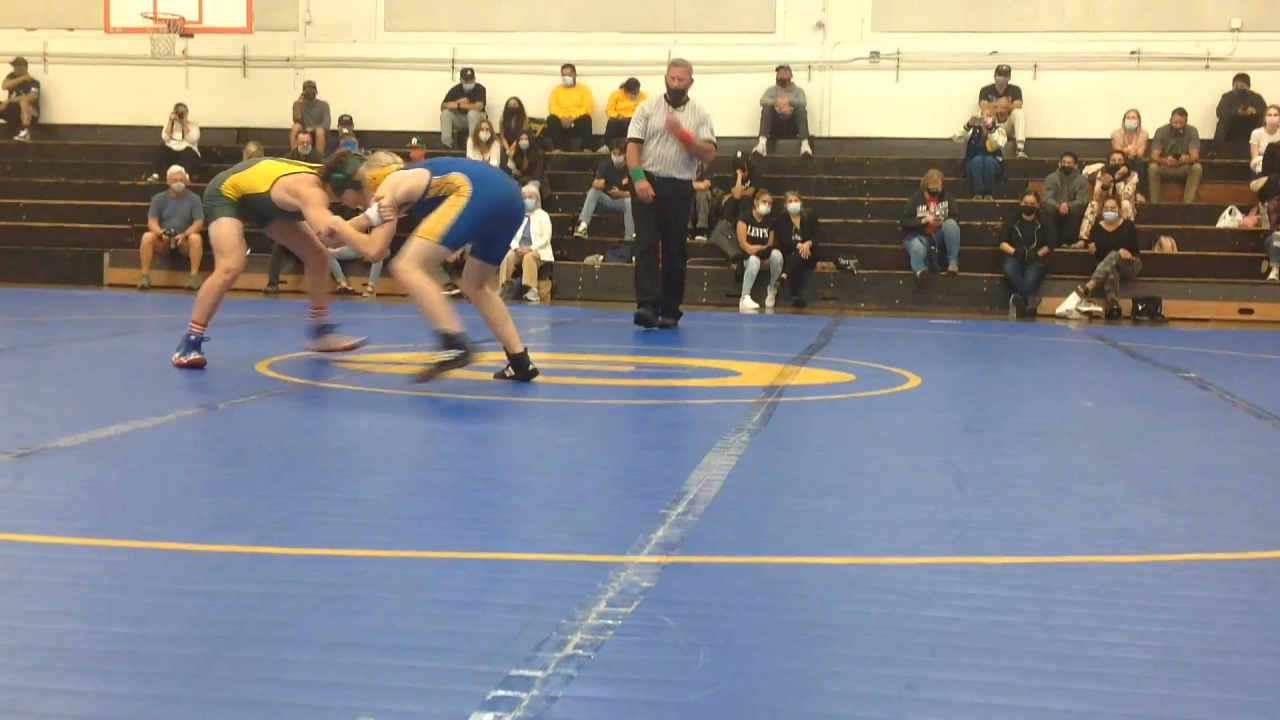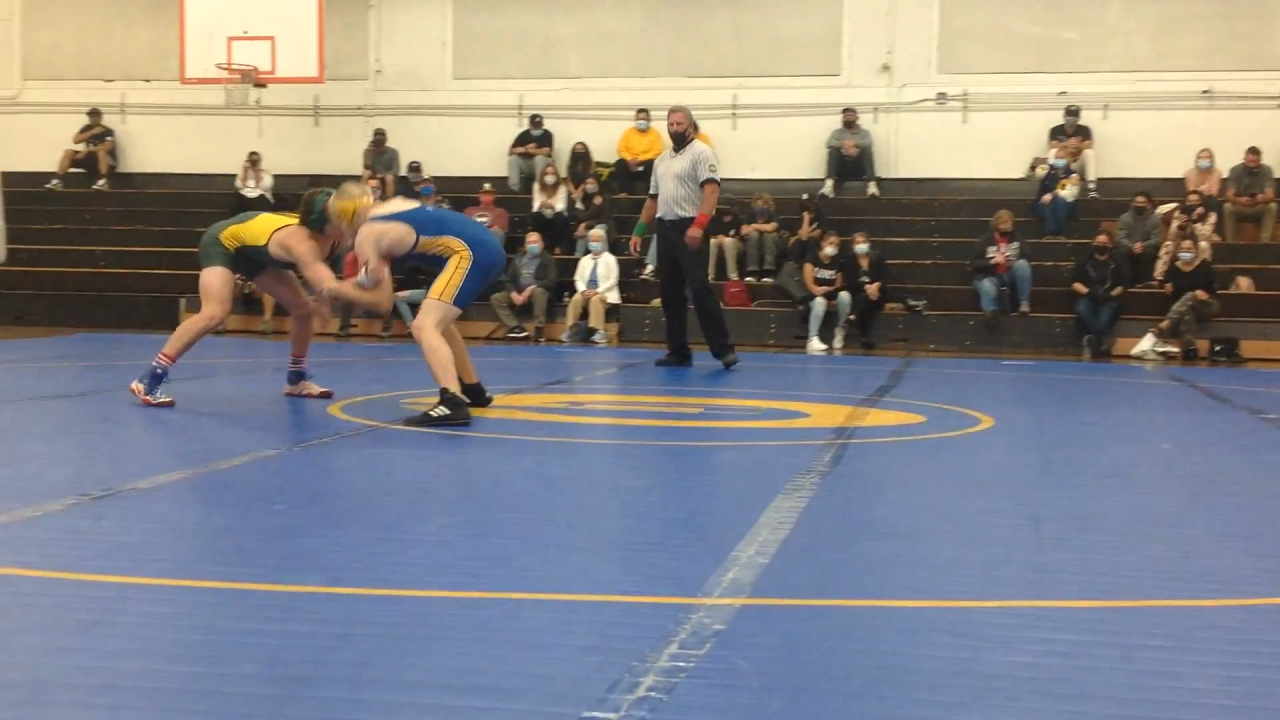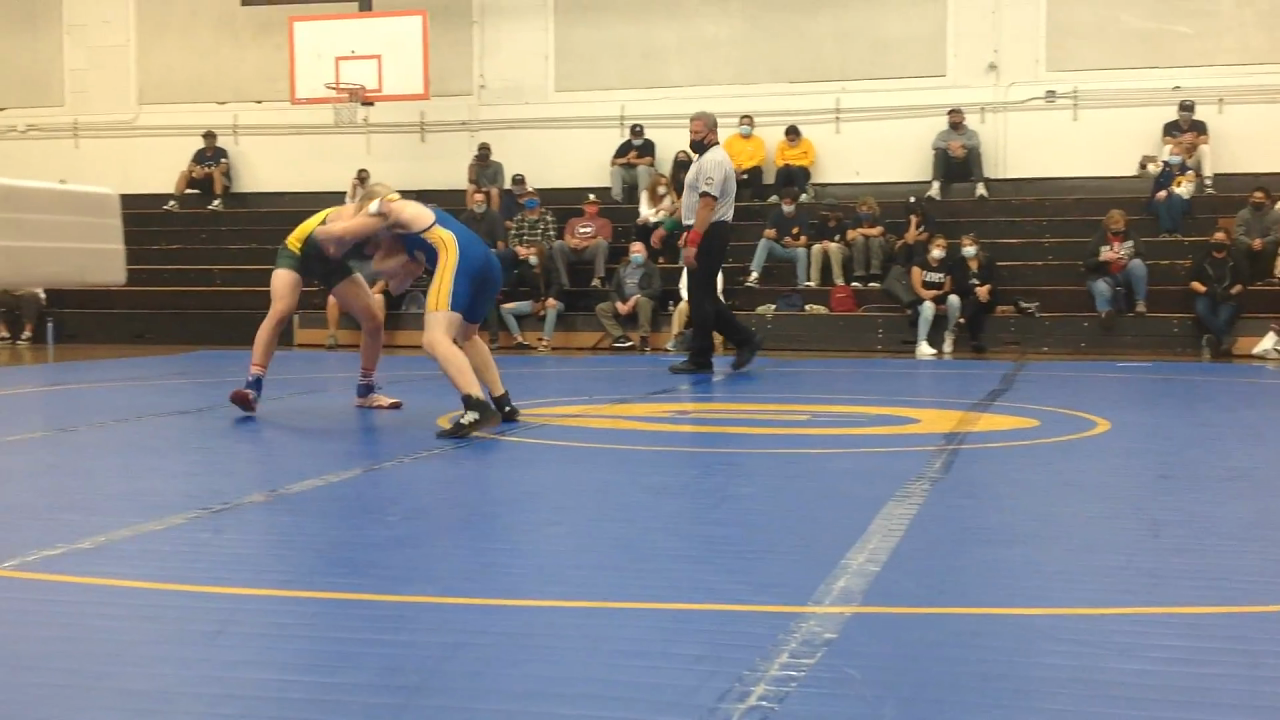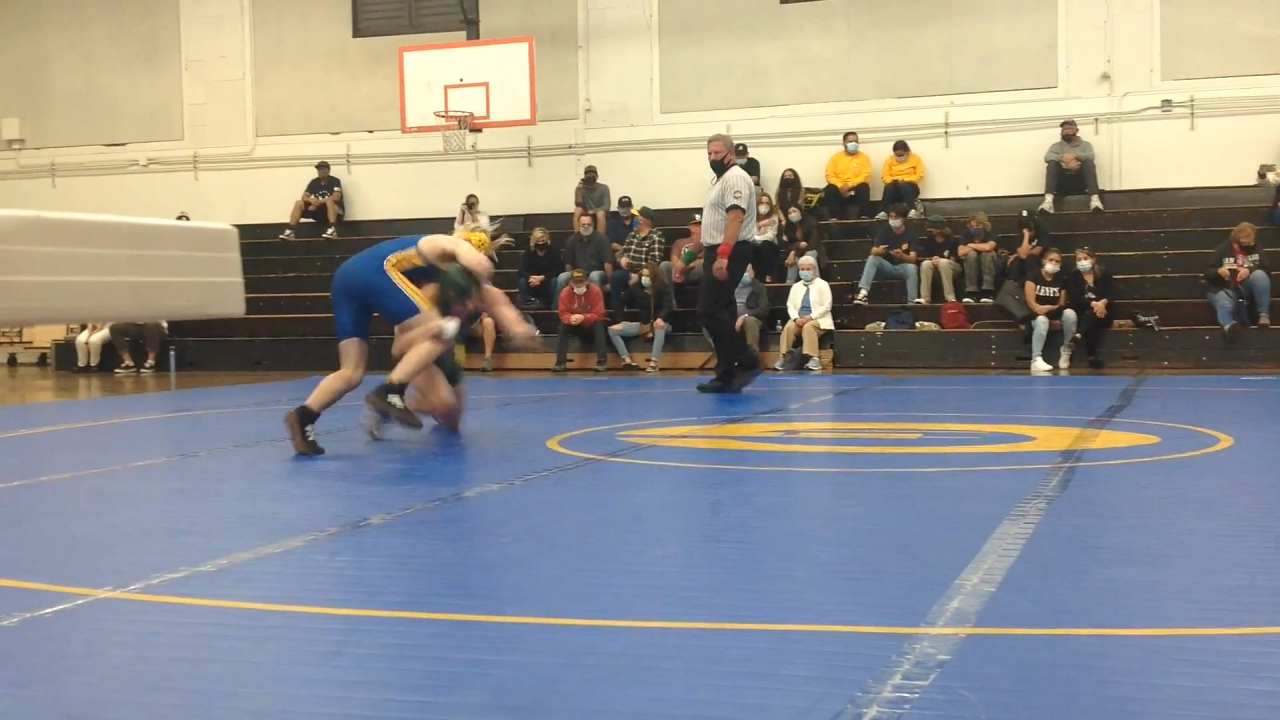
dt=1s
person 1, frame 1
left shoulder: (700, 115)
right shoulder: (647, 108)
left elbow: (709, 152)
right elbow: (633, 146)
left wrist: (681, 132)
right wrist: (638, 178)
left hip: (679, 189)
right hip: (647, 186)
left knee: (675, 251)
right knee: (646, 245)
left ankle: (669, 311)
right ankle: (648, 305)
person 1, frame 2
left shoulder: (701, 153)
right shoulder: (661, 160)
left elbow: (711, 191)
right elbow: (653, 199)
left wrist: (699, 225)
right wrist: (639, 231)
left hip: (692, 231)
right hip: (666, 230)
left knee: (700, 288)
right knee: (670, 292)
left ankle: (724, 348)
right ankle: (678, 351)
person 1, frame 3
left shoulder: (712, 160)
right shoulder: (704, 159)
left elbow: (707, 205)
left wrist: (692, 243)
right wrist: (686, 235)
left hip: (708, 236)
right hip: (706, 234)
left knee: (700, 298)
right knee: (705, 297)
left ankle: (699, 359)
right ankle: (745, 340)
person 1, frame 4
left shoulder: (736, 178)
right shoulder: (718, 183)
left elbow: (736, 218)
right elbow: (706, 227)
left wrist: (723, 255)
right wrist: (685, 258)
left hip: (731, 254)
right hip: (719, 254)
left knee: (709, 310)
right knee: (720, 313)
left ankle: (749, 362)
right ankle: (728, 375)
person 2, frame 1
left shoulder: (388, 188)
right shoulder: (419, 170)
left elbow: (374, 250)
left hip: (478, 193)
right hip: (510, 194)
left knee: (406, 267)
right knee: (475, 286)
left ankle: (455, 344)
right ankle: (521, 362)
person 2, frame 2
left shoulder: (366, 236)
right shoulder: (394, 204)
left hip: (470, 254)
right hip: (489, 248)
left knee: (424, 327)
right knee: (437, 322)
left ankle: (452, 404)
right ankle: (474, 391)
person 2, frame 3
left shoulder: (394, 210)
right shoulder: (416, 221)
left elbow: (333, 233)
right elbow: (382, 266)
left hip: (458, 258)
right hip: (489, 265)
left knee: (436, 341)
right knee: (465, 337)
left ankle: (478, 407)
right ankle: (503, 404)
person 2, frame 4
right shoulder: (453, 246)
right elbow: (480, 266)
left hip: (344, 277)
right hip: (377, 273)
left knee: (351, 372)
right knee: (439, 335)
left ankle: (304, 415)
right ankle: (390, 392)
person 3, frame 1
left shoulder: (326, 182)
right shoulder: (312, 190)
right elbow: (326, 227)
left hip: (259, 198)
right hip: (227, 192)
left knee: (318, 257)
right knee: (230, 267)
left ankle: (321, 333)
right ankle: (189, 345)
person 3, frame 2
left shoulder: (331, 240)
right shoulder: (301, 241)
right elbow: (331, 287)
right wrist: (377, 299)
left hip: (254, 250)
right hip: (223, 242)
left knee: (305, 309)
right knee: (214, 315)
left ankle: (296, 380)
right ankle: (150, 379)
person 3, frame 3
right shoulder: (351, 215)
left hip: (333, 262)
right hip: (298, 250)
left knee: (374, 320)
right knee: (281, 312)
left ankle: (366, 390)
right ankle: (252, 386)
person 3, frame 4
left shoulder: (486, 297)
right shoulder: (428, 296)
right elbow: (400, 350)
left hip: (448, 356)
left knee: (452, 424)
right knee: (440, 404)
